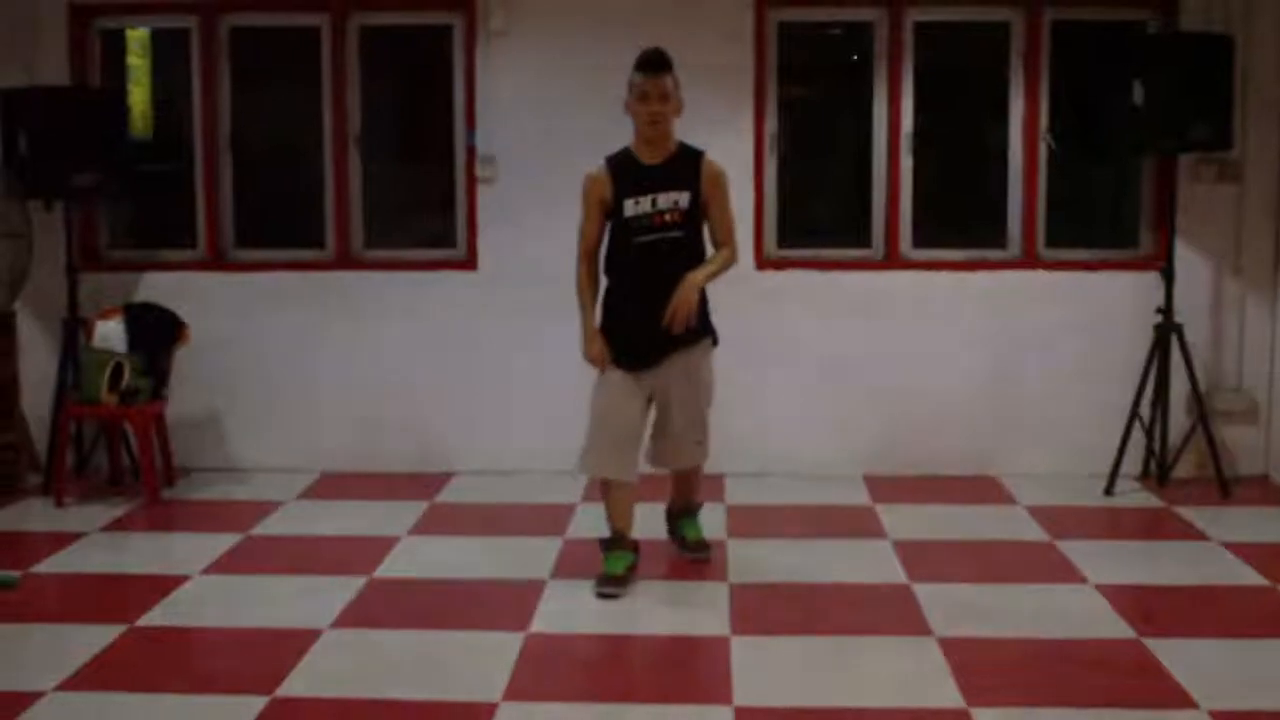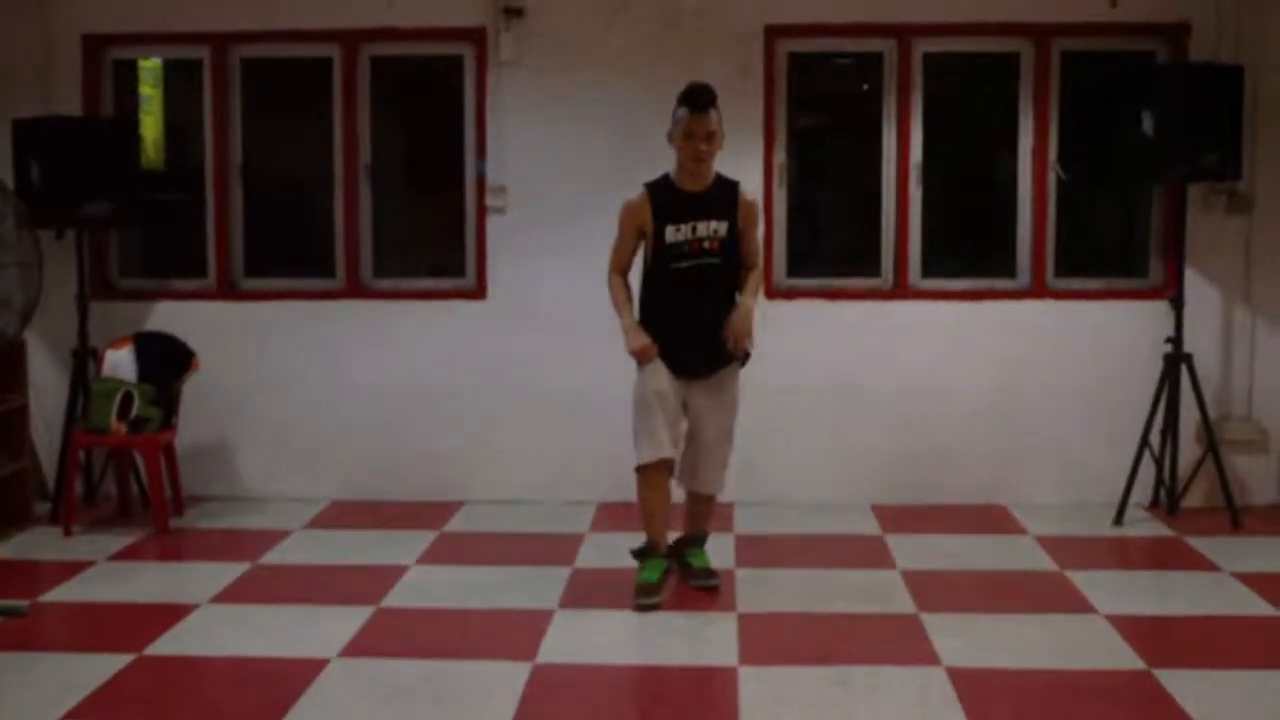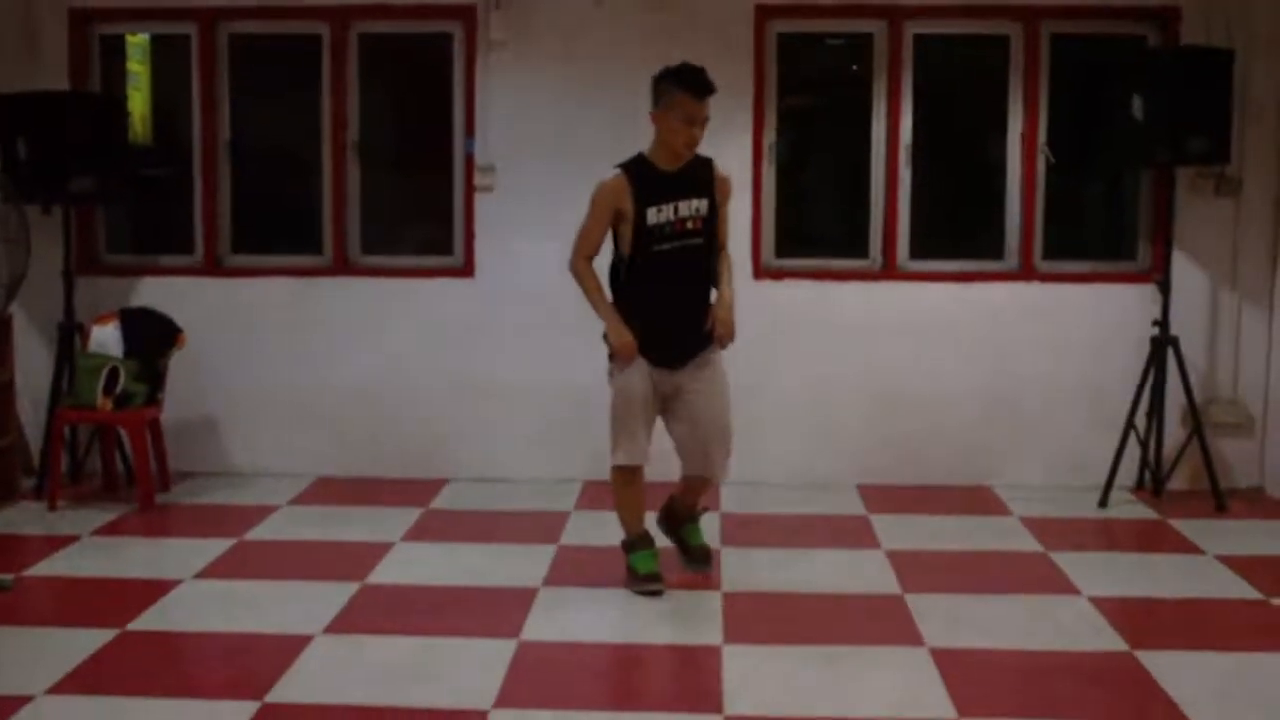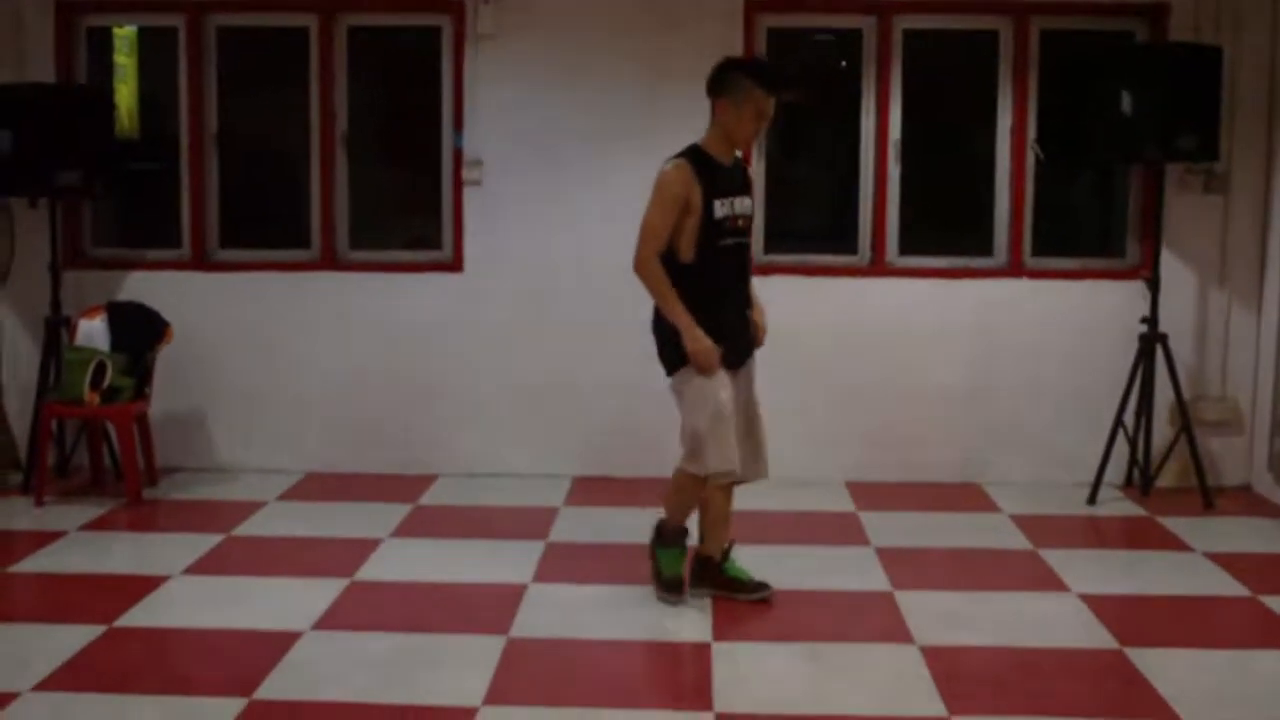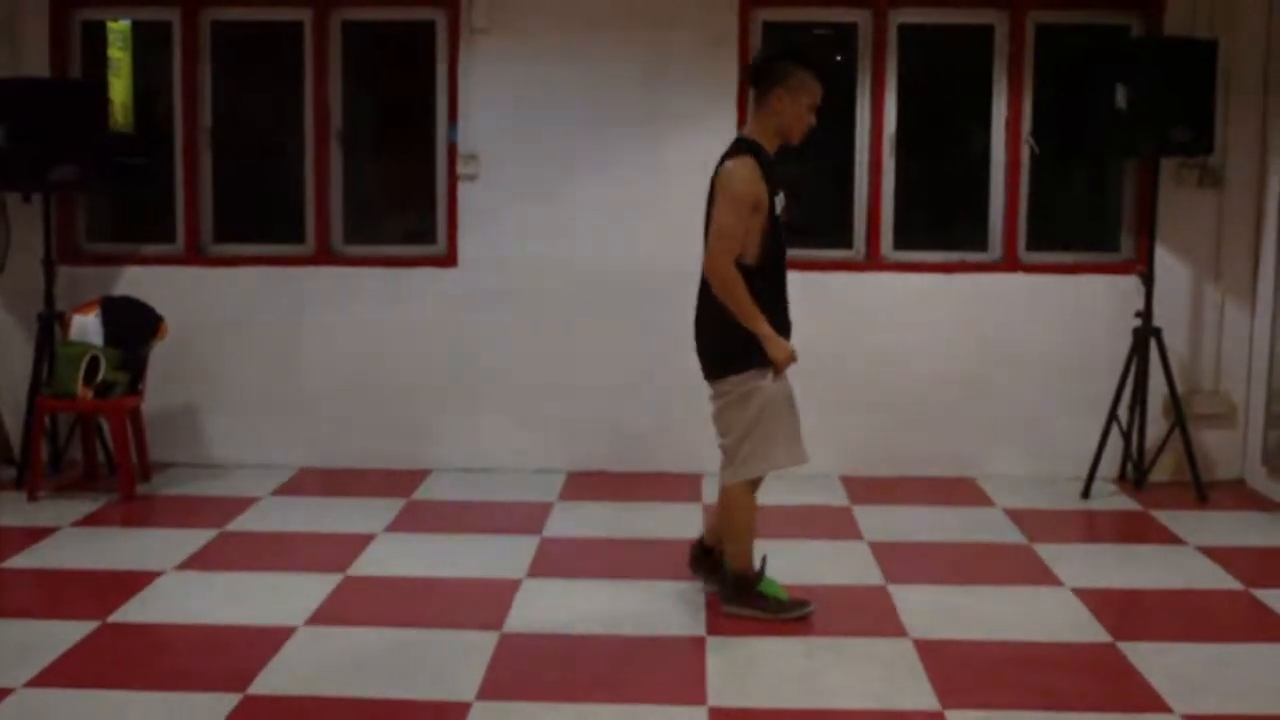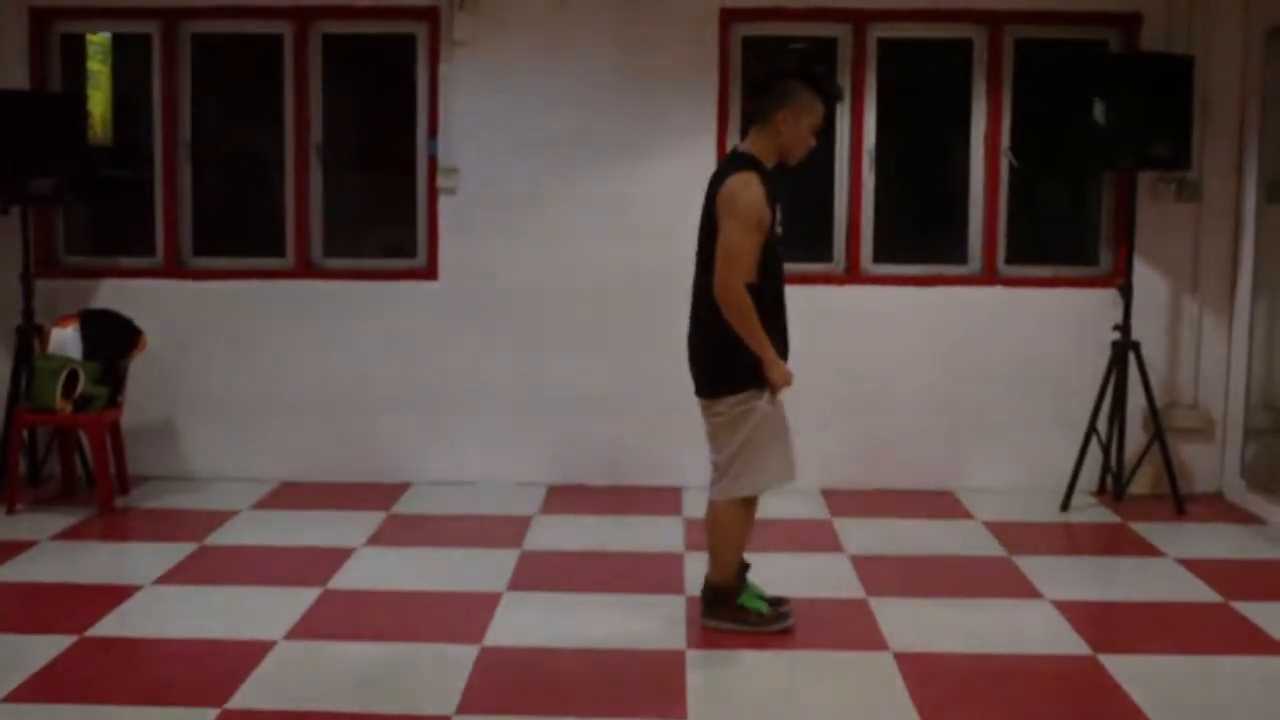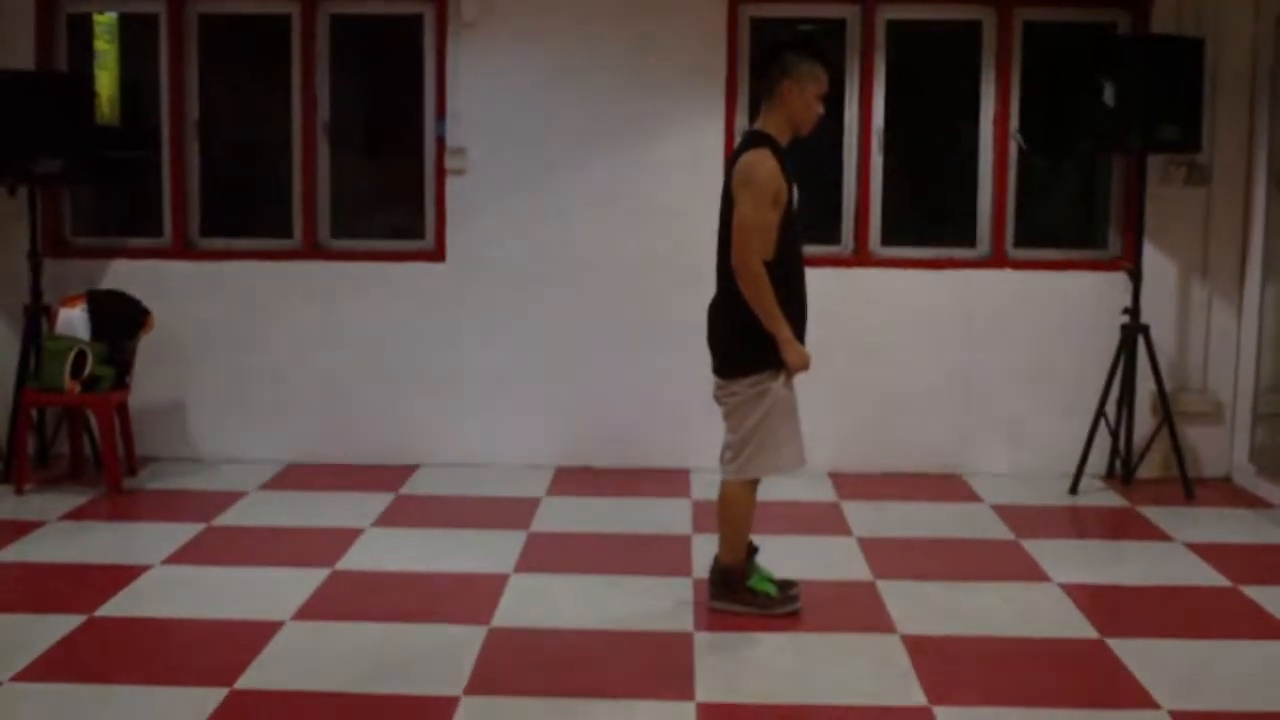
dt=0.7s
person 1, frame 1
left shoulder: (705, 172)
right shoulder: (604, 179)
left elbow: (727, 249)
right elbow: (587, 259)
left wrist: (695, 279)
right wrist: (589, 327)
left hip: (686, 333)
right hip: (624, 336)
left knee: (687, 441)
right knee: (613, 449)
left ankle: (684, 517)
right ankle: (621, 549)
person 1, frame 2
left shoulder: (740, 203)
right shoulder: (643, 204)
left elbow: (751, 266)
right elbow: (617, 272)
left wrist: (746, 304)
right wrist: (630, 327)
left hip: (717, 354)
right hip: (660, 352)
left knee: (709, 459)
right knee: (654, 456)
left ankle: (692, 548)
right ankle: (655, 555)
person 1, frame 3
left shoulder: (715, 181)
right shoulder: (620, 186)
right elbow: (581, 260)
left wrist: (725, 297)
right wrist: (612, 323)
left hip: (697, 341)
right hip: (638, 343)
left knee: (711, 447)
right knee: (630, 452)
left ankle: (678, 514)
right ankle: (638, 548)
person 1, frame 4
left shoulder: (743, 176)
right shoulder: (681, 175)
right elbow: (645, 259)
left wrist: (753, 306)
right wrist: (689, 331)
left hip: (734, 339)
right hip: (693, 342)
left knee: (730, 458)
right knee: (711, 452)
left ankle: (711, 561)
right ankle: (669, 534)
person 1, frame 5
left shoulder: (757, 164)
right shoulder: (743, 170)
right elbow: (719, 268)
left wrist: (769, 333)
right wrist: (769, 336)
left hip: (748, 340)
right hip: (737, 342)
left knee: (755, 456)
right knee: (747, 462)
left ankle: (710, 551)
right ankle: (740, 584)
person 1, frame 6
left shoulder: (744, 175)
right shoulder: (746, 187)
right elbow: (728, 287)
left wrist: (765, 357)
right wrist: (770, 359)
left hip: (742, 358)
right hip: (734, 362)
left knee: (753, 474)
right knee: (735, 481)
left ankle: (729, 580)
right ankle: (722, 599)
person 1, frame 7
left shoulder: (765, 157)
right shoulder: (761, 163)
right elbow: (746, 264)
left wrist: (781, 338)
right wrist: (787, 340)
left hip: (756, 339)
right hip: (752, 343)
left knee: (748, 462)
right knee: (745, 464)
left ankle: (738, 565)
right ankle: (730, 581)
